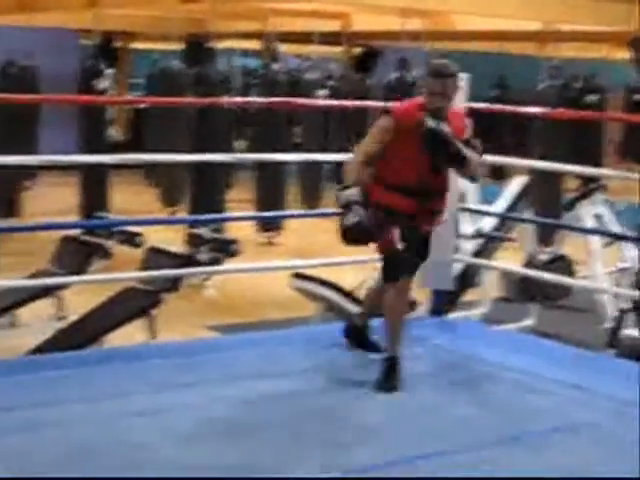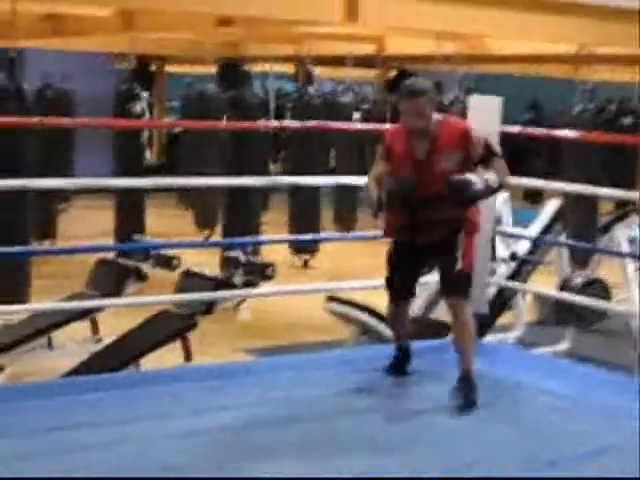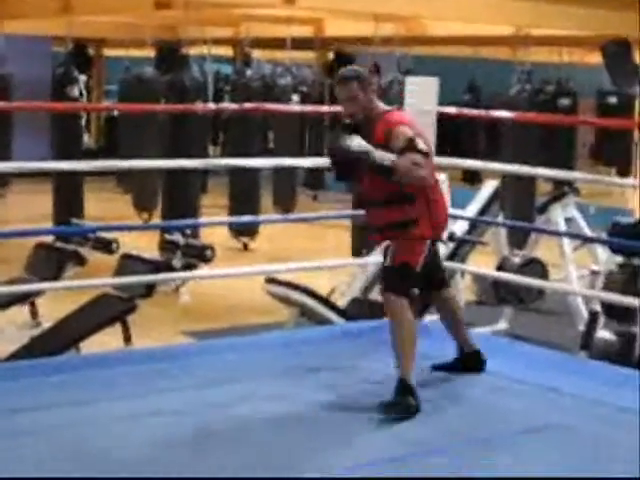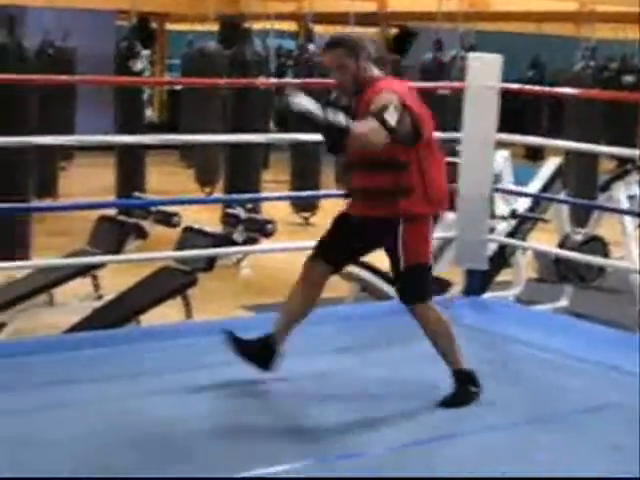
dt=0.5s
person 1, frame 1
left shoulder: (459, 123)
right shoulder: (398, 118)
left elbow: (475, 171)
right elbow: (359, 159)
left wrist: (452, 146)
right wrist: (351, 205)
left hip: (423, 214)
right hip: (389, 211)
left knee: (396, 278)
right knee: (399, 276)
left ankle: (356, 327)
right ankle: (392, 362)
person 1, frame 2
left shoulder: (460, 134)
right shoulder: (392, 140)
left elbow: (499, 168)
right elbow: (375, 183)
left wrist: (479, 184)
right wrist: (387, 195)
left hip: (452, 228)
right hip: (409, 228)
left knee: (457, 300)
right knee: (398, 294)
left ankle: (467, 378)
right ankle: (402, 350)
person 1, frame 3
left shoulder: (397, 129)
right shoulder: (363, 129)
left elbow: (421, 174)
right elbow: (353, 176)
left wrist: (371, 156)
right wrist: (345, 156)
left hip: (415, 227)
right hip: (398, 226)
left knee: (394, 296)
right knee: (433, 290)
left ankle: (406, 390)
right ankle: (470, 354)
person 1, frame 4
left shoulder: (387, 97)
right shoulder: (369, 94)
left elbow: (377, 139)
right elbow: (347, 143)
left wrist: (326, 117)
right wrist: (330, 125)
left hip: (407, 210)
right hip: (370, 206)
left knee: (416, 300)
right knee: (316, 267)
left ankle: (465, 377)
right ankle: (268, 348)
